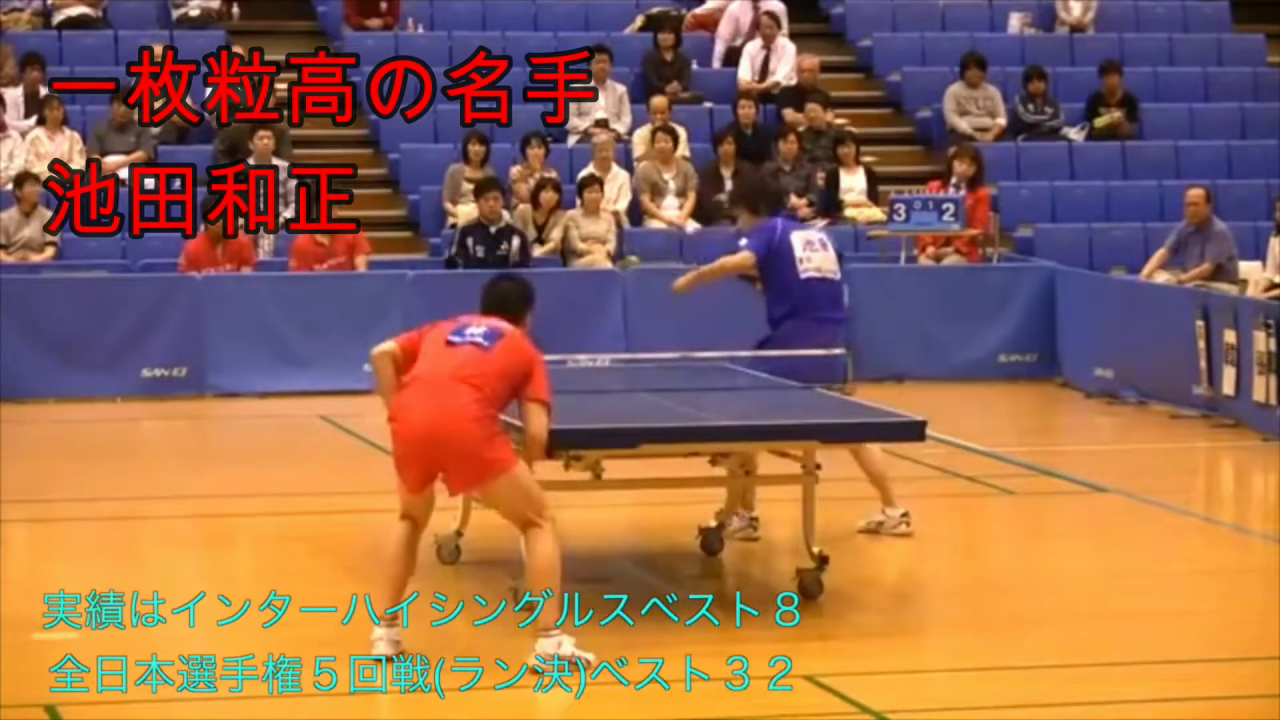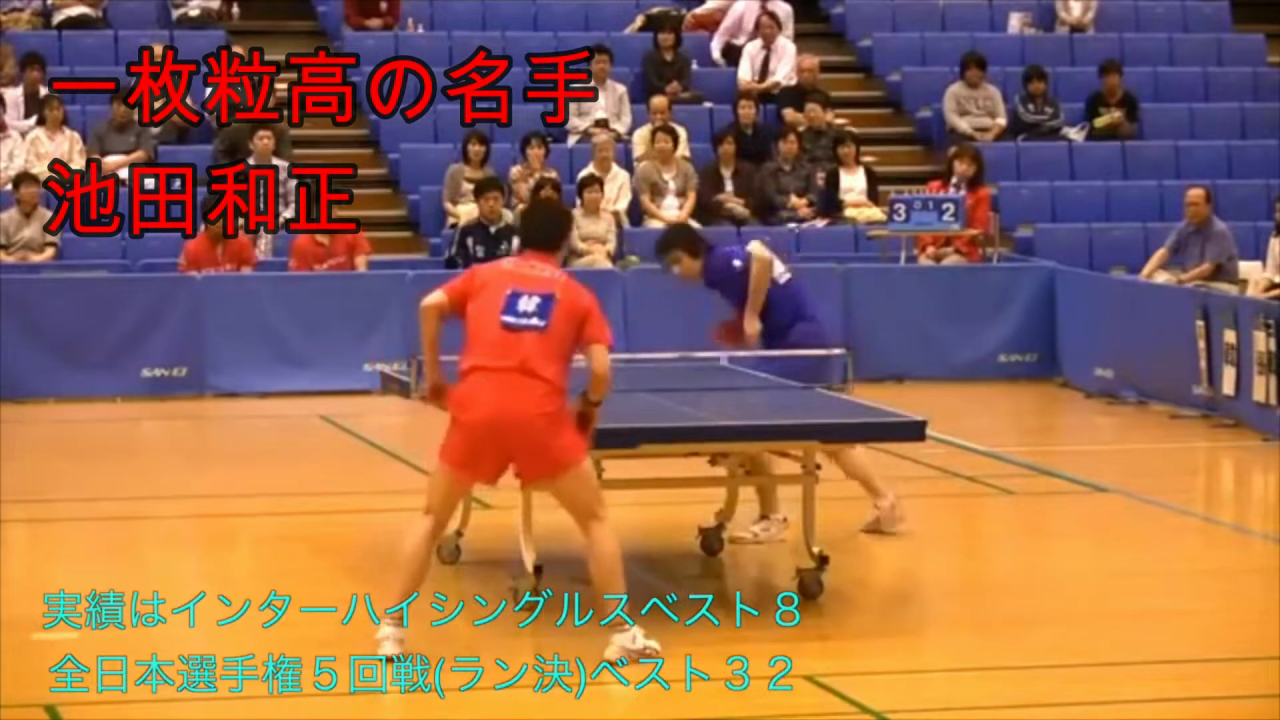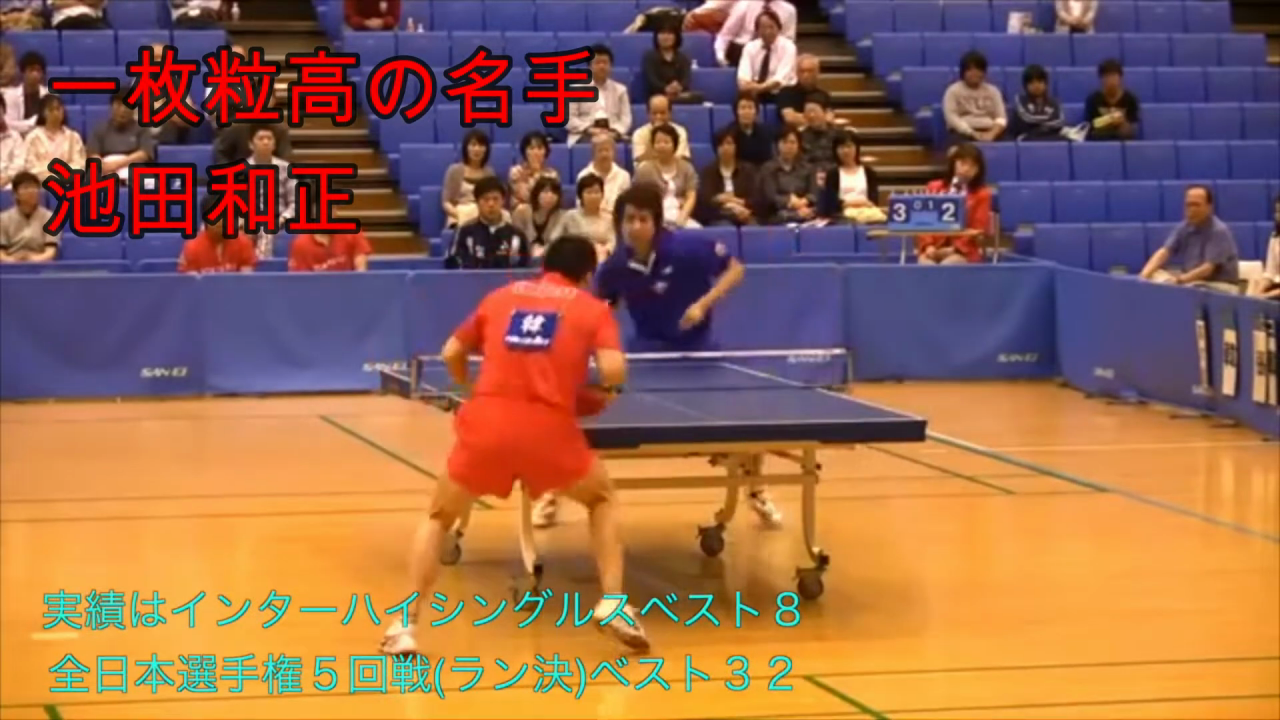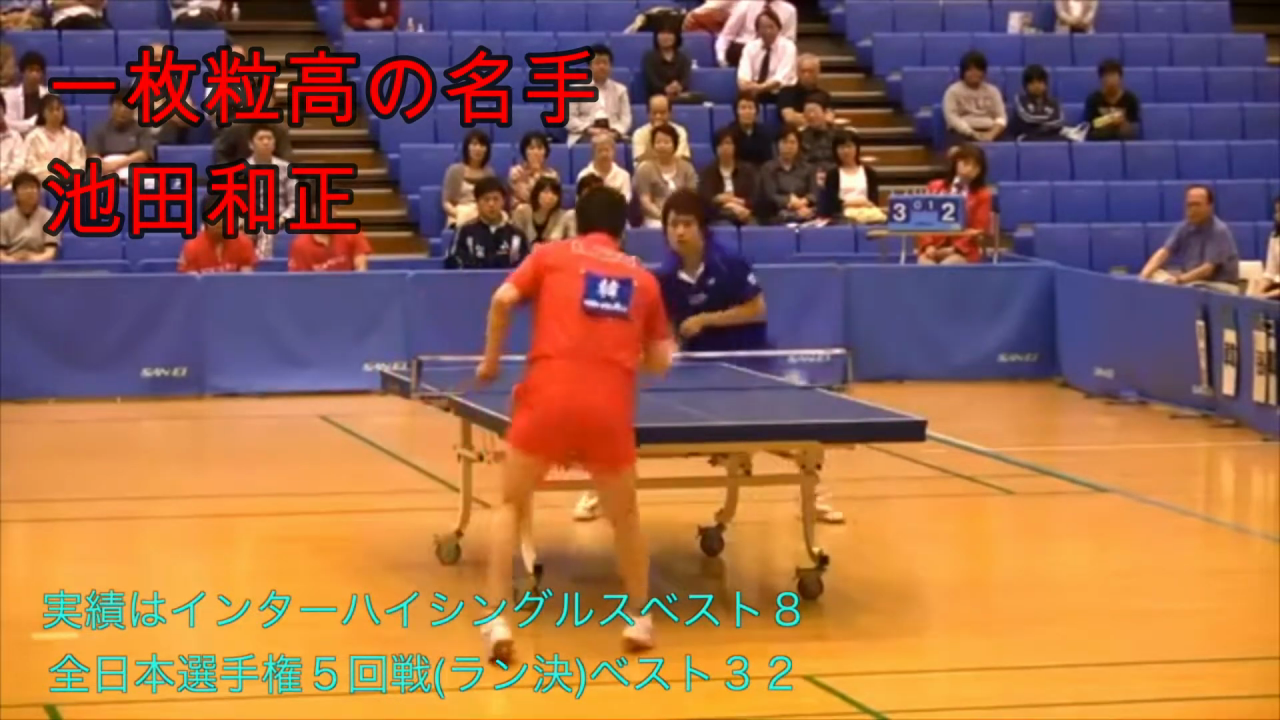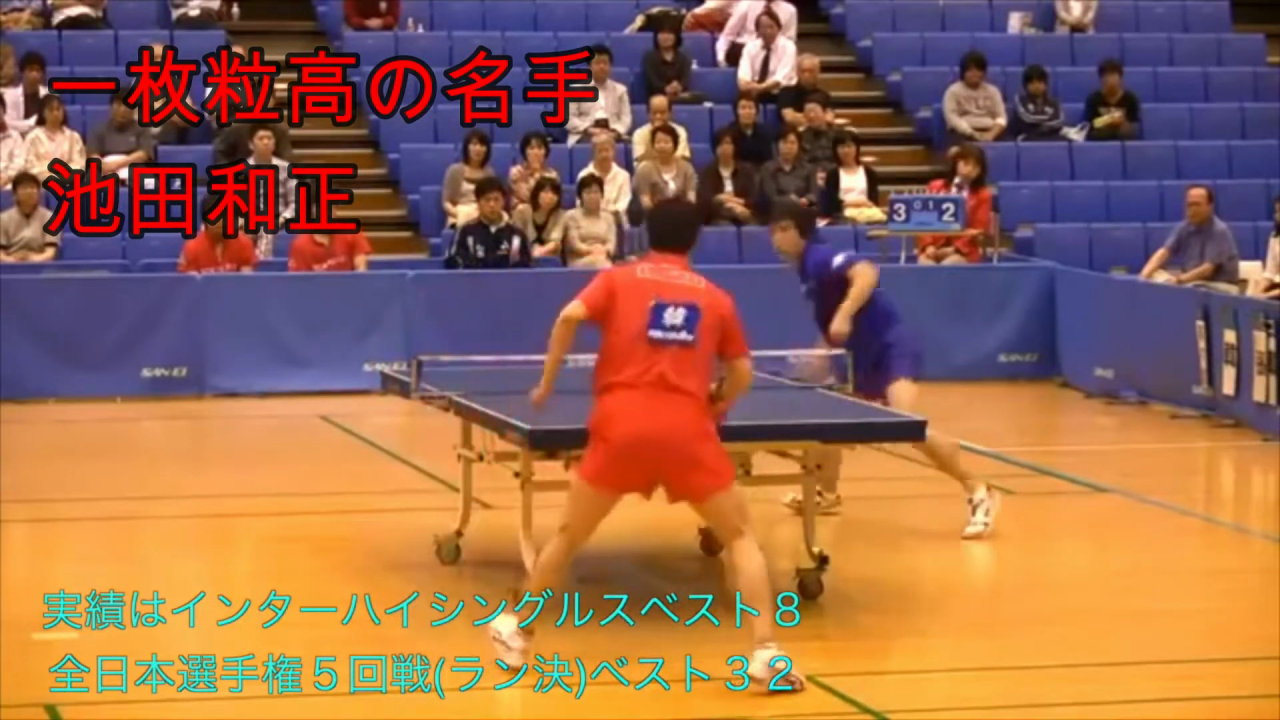
dt=0.4s
person 1, frame 1
left shoulder: (441, 329)
right shoulder: (525, 349)
left elbow: (381, 356)
right elbow: (537, 433)
right wrist: (517, 471)
left hip: (411, 420)
right hip: (465, 425)
left knee: (411, 519)
right knee: (538, 521)
left ankle: (385, 632)
right ankle: (549, 641)
person 1, frame 2
left shoulder: (484, 274)
right shoulder: (578, 295)
left elbow: (431, 307)
right elbow: (601, 370)
left wrist: (432, 373)
right wrist: (590, 407)
left hip: (477, 406)
right hip: (540, 413)
left knee: (433, 517)
right knee: (594, 517)
left ankle: (392, 631)
right ankle: (624, 635)
person 1, frame 3
left shoulder: (500, 297)
right shoulder: (592, 309)
left elbow: (450, 355)
right elbow: (613, 369)
right wrist: (604, 389)
left hip: (485, 424)
right hip: (549, 431)
left knee: (438, 518)
right knee: (603, 498)
left ankle: (405, 627)
right ankle: (614, 605)
person 1, frame 4
left shoulder: (552, 254)
right shoulder: (645, 278)
left elbow: (503, 300)
right elbow: (660, 360)
left wrist: (491, 359)
left hip: (548, 397)
right hip: (610, 403)
left knee: (509, 505)
right knee: (623, 513)
left ankle: (497, 620)
right ankle: (639, 619)
person 1, frame 5
left shoulder: (618, 278)
right shoulder: (717, 298)
left elbow: (569, 317)
right elbow: (741, 377)
left wrist: (546, 385)
right wrist: (716, 404)
left hip: (620, 424)
right hip: (687, 428)
left knee: (570, 533)
right knee: (739, 537)
left ankle: (515, 633)
right ankle: (765, 652)
person 2, frame 1
left shoulder: (768, 232)
right shoulder: (819, 236)
left elbow: (741, 262)
right elbow: (836, 292)
left wrist: (691, 278)
left hip: (795, 338)
right hip: (833, 339)
left ankle: (742, 515)
right ankle: (892, 511)
person 2, frame 2
left shoulder: (719, 264)
right shoulder: (734, 259)
left elbow: (762, 257)
left wrist: (751, 316)
right wrist: (743, 326)
left hip: (796, 342)
right hip: (806, 337)
left ankle: (772, 516)
right ankle: (883, 501)
person 2, frame 3
left shoulder: (686, 247)
right shoulder: (615, 266)
left elbow: (734, 269)
right elbow: (604, 308)
left wrist: (703, 304)
left hip: (696, 346)
right hip: (647, 350)
left knee: (743, 417)
right knee: (597, 419)
left ankle: (756, 494)
right ankle: (553, 496)
person 2, frame 4
left shoulder: (729, 260)
right shoulder: (666, 276)
left elbow: (757, 308)
left wrist: (706, 319)
left hip: (752, 350)
right hip: (702, 358)
right ankle: (601, 493)
person 2, frame 5
left shoulder: (822, 259)
right shoulder: (812, 269)
left elbow: (868, 274)
left wrist: (844, 315)
left hip: (890, 348)
right hip: (865, 358)
left ankle: (979, 495)
right ankle: (828, 493)
